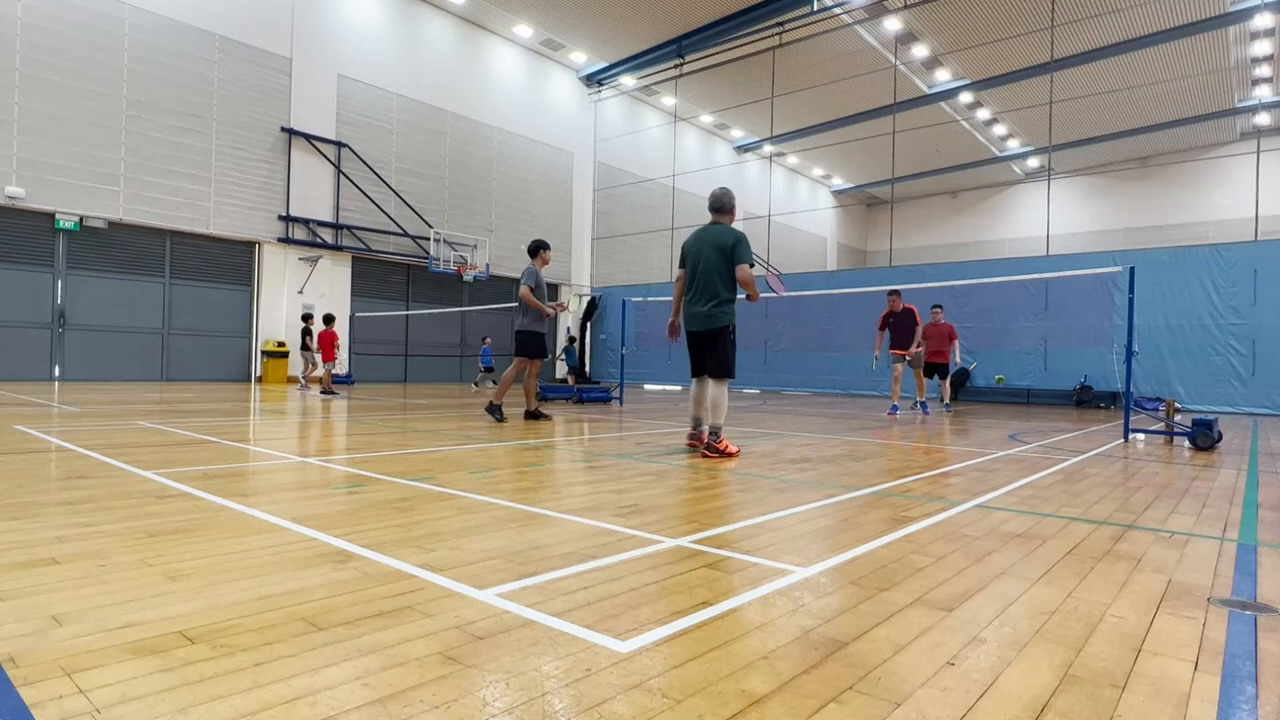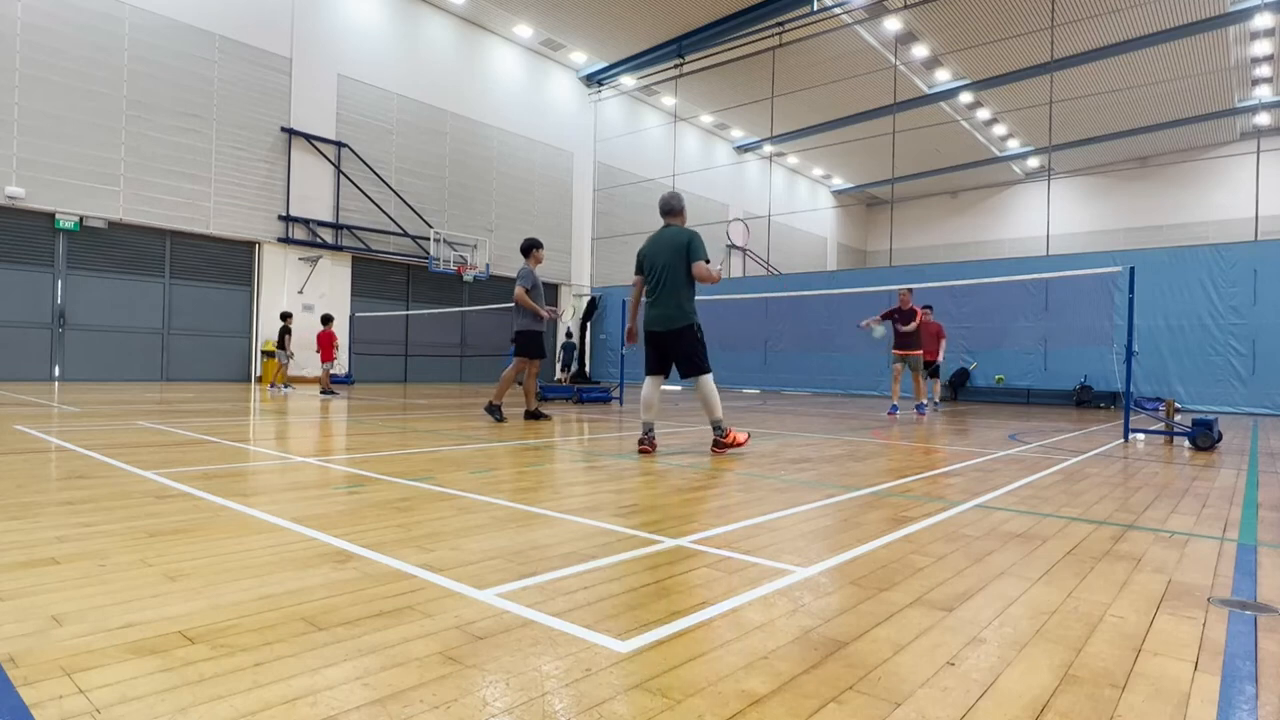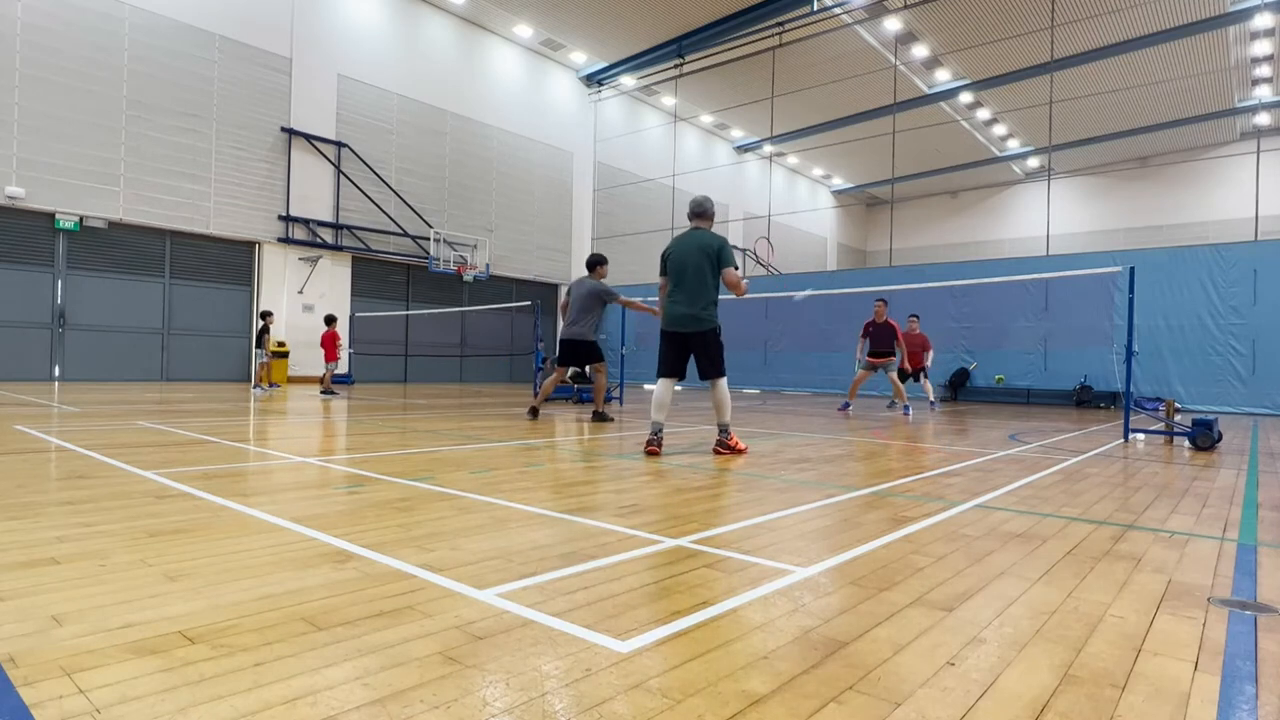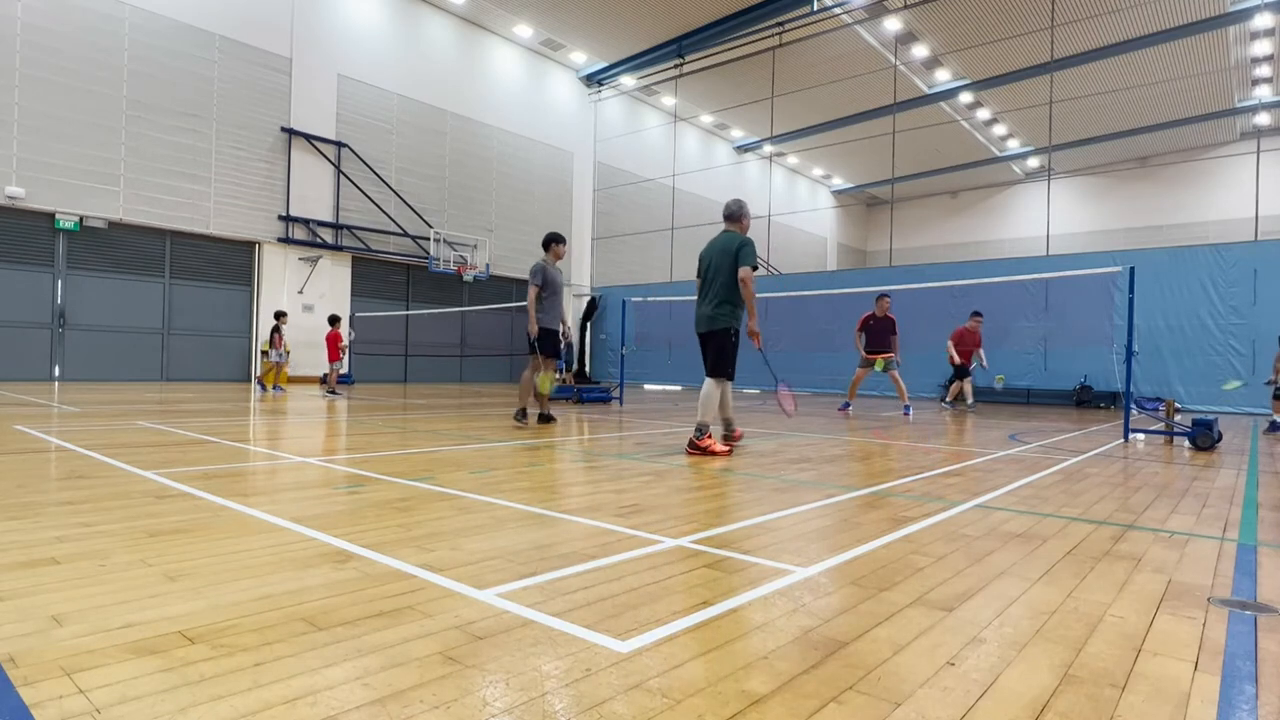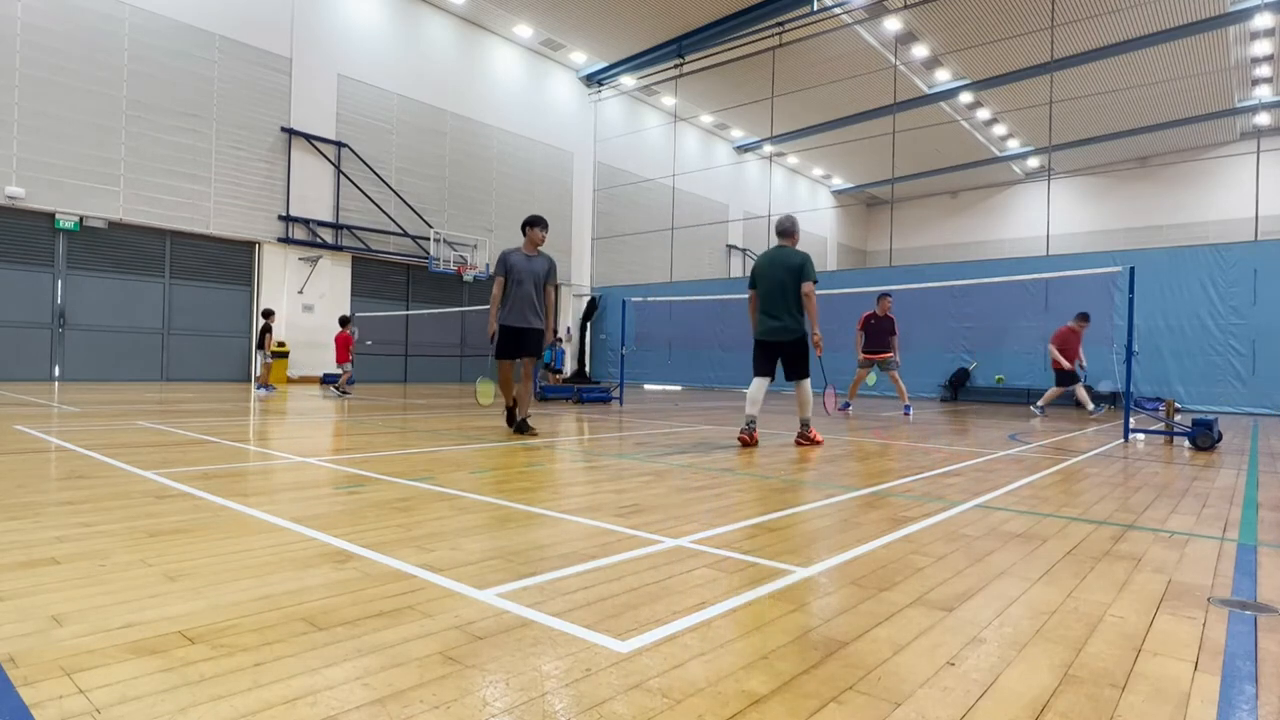
dt=1s
person 1, frame 1
left shoulder: (692, 239)
right shoulder: (736, 238)
left elbow: (680, 279)
right elbow: (743, 276)
left wrist: (675, 315)
right wrist: (753, 293)
left hip: (692, 319)
right hip: (719, 319)
left knee: (700, 377)
right knee: (719, 379)
left ankle: (696, 430)
right ankle: (714, 440)
person 1, frame 2
left shoulder: (648, 244)
right shoulder: (689, 237)
left elbow: (637, 286)
right elbow: (700, 273)
left wrist: (632, 322)
right wrist: (714, 275)
left hip: (653, 322)
right hip: (682, 320)
left knee: (653, 377)
right knee: (702, 375)
left ankle: (647, 436)
right ankle: (721, 434)
person 1, frame 3
left shoulder: (673, 245)
right shoulder: (718, 243)
left elbow: (663, 287)
right elbow: (730, 279)
left wrist: (664, 318)
right wrist: (741, 288)
left hip: (672, 322)
right hip: (704, 322)
left knee: (666, 378)
right knee: (718, 378)
left ankle: (655, 436)
right ankle: (725, 437)
person 1, frame 4
left shoulder: (709, 246)
right shoulder: (744, 243)
right elbow: (745, 278)
right wrist: (753, 319)
left hip: (704, 321)
right hip: (724, 321)
left knee: (723, 376)
right knee: (717, 377)
left ankle: (729, 428)
right ankle: (700, 437)
person 1, frame 5
left shoulder: (761, 261)
right shoulder: (802, 259)
left elbow: (752, 298)
right elbow: (808, 293)
left wrist: (755, 326)
right wrist: (815, 329)
left hip: (764, 333)
right hip: (793, 332)
left knee: (760, 379)
right knee: (801, 380)
left ankle: (748, 428)
right ankle: (805, 431)
person 2, frame 1
left shoulder: (537, 273)
right shoulder: (531, 271)
right elbow: (524, 293)
left wrist: (551, 307)
right wrist: (546, 309)
left hip: (537, 329)
right hip: (528, 328)
left knee: (534, 369)
right knee: (519, 365)
left ankle: (531, 409)
right ankle: (495, 403)
person 2, frame 2
left shoulder: (530, 273)
right shoulder: (527, 271)
right elbow: (519, 295)
left wrist: (543, 309)
right wrist: (540, 311)
left hip: (534, 329)
right hip: (527, 328)
left knee: (532, 369)
right knee: (518, 366)
left ankle: (531, 409)
right ankle: (494, 404)
person 2, frame 3
left shoulder: (576, 283)
right shoulder: (601, 288)
left elbow: (563, 306)
right elbow: (627, 302)
right wrist: (652, 310)
left hip: (567, 336)
right hip: (584, 338)
left knee: (558, 373)
right knee: (600, 370)
left ankle: (535, 407)
right ankle: (598, 411)
person 2, frame 4
left shoulder: (557, 271)
right shoulder: (540, 267)
right elbow: (531, 296)
left wrist: (565, 325)
right wrist: (532, 322)
left hip: (553, 328)
right hip: (540, 326)
left knee: (548, 370)
right knee: (535, 367)
left ankle: (544, 412)
right ankle: (521, 410)
person 2, frame 5
left shoulder: (548, 262)
right shoulder: (507, 256)
left elbow: (550, 294)
right elbow: (497, 290)
left wrist: (550, 324)
right wrist: (492, 319)
left hip: (534, 325)
right hip: (508, 323)
left knee: (528, 371)
right knee: (505, 371)
left ankle: (521, 420)
right ankle: (510, 404)
